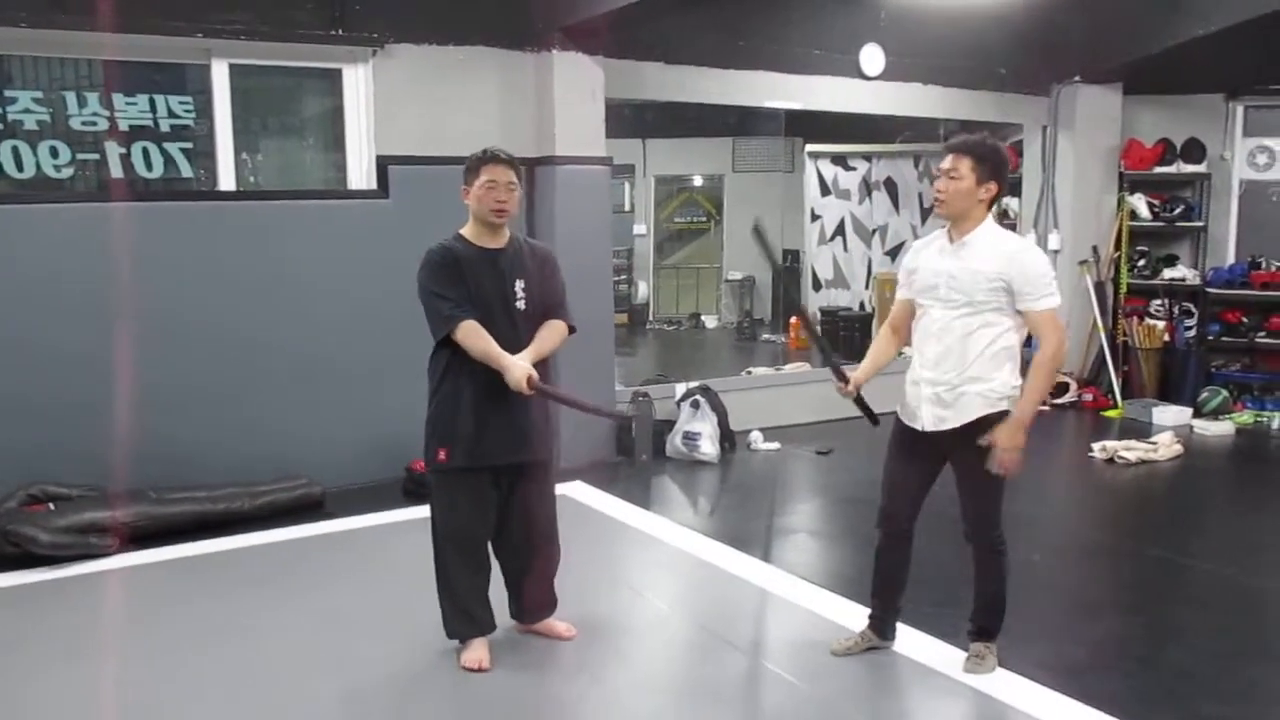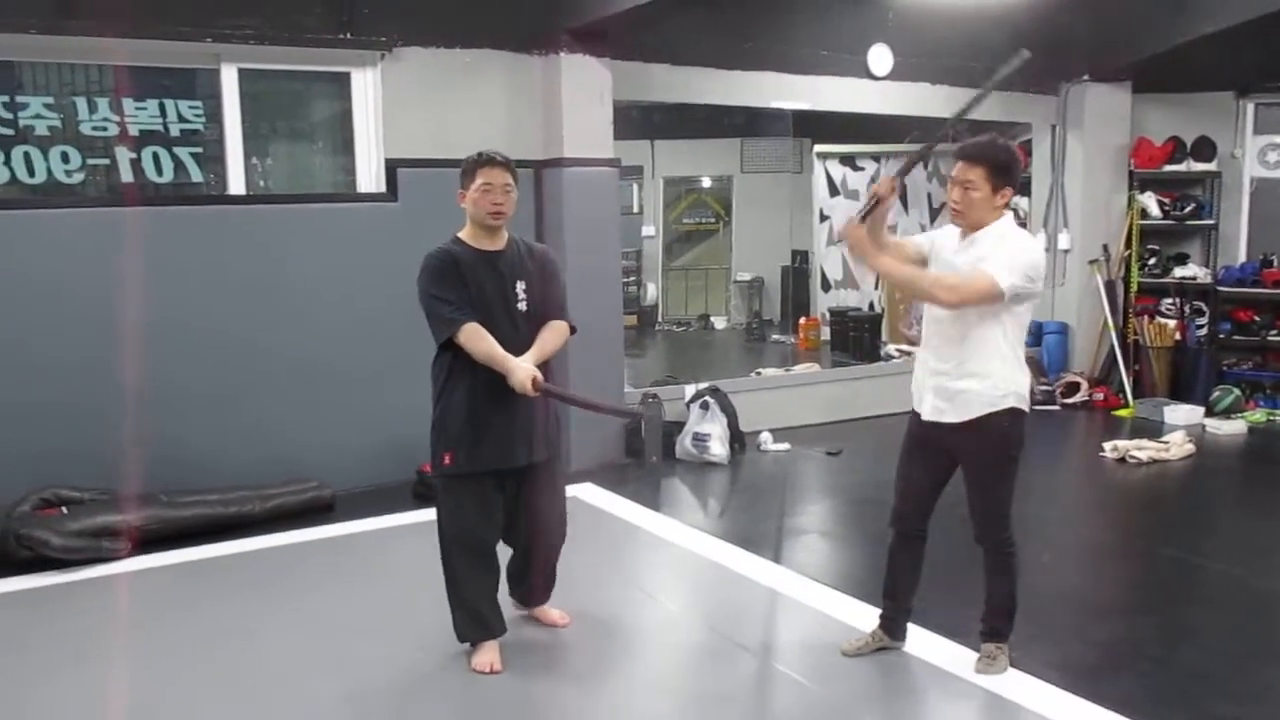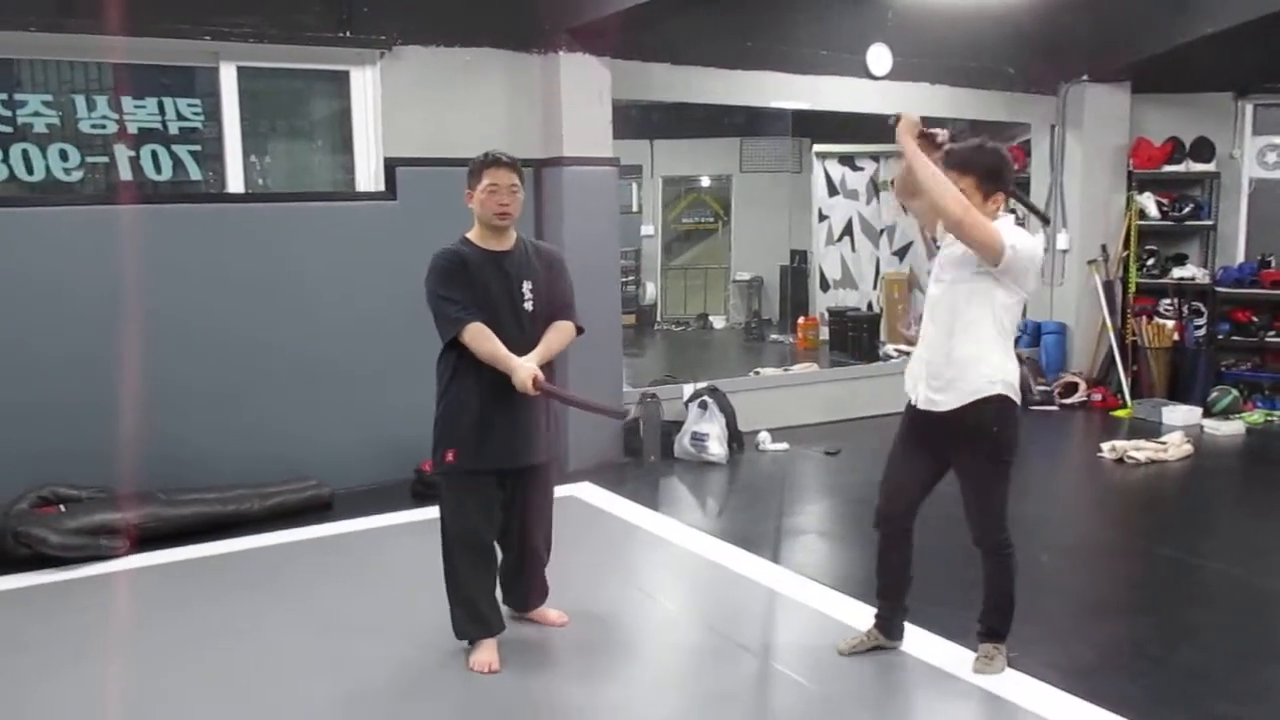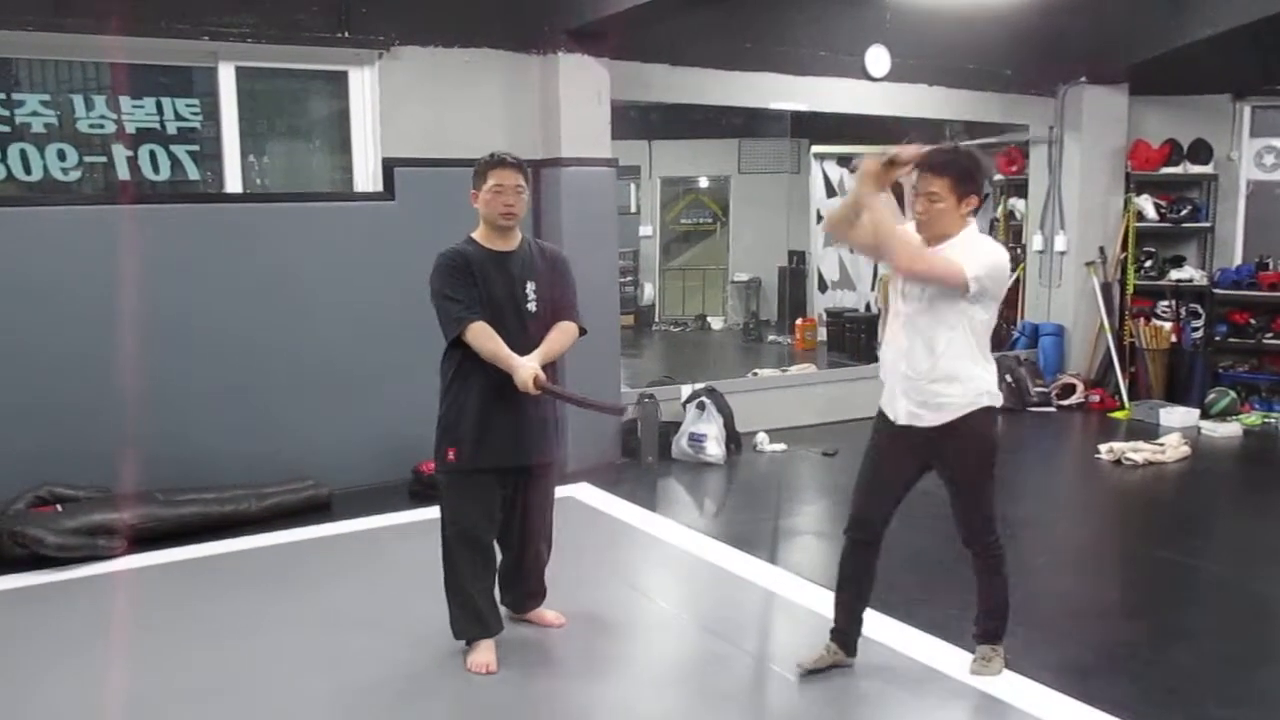
dt=0.3s
person 1, frame 1
left shoulder: (1018, 257)
right shoulder: (920, 251)
left elbow: (1051, 345)
right elbow: (897, 327)
left wrist: (1017, 423)
right wrist: (863, 371)
left hip: (981, 418)
right hip: (918, 412)
left knee: (983, 534)
right knee: (892, 521)
left ankle: (984, 639)
right ankle: (880, 626)
person 1, frame 2
left shoulder: (1022, 252)
right shoulder: (945, 239)
left elbow: (954, 293)
right elbow: (890, 254)
left wrist: (876, 258)
right wrist: (876, 217)
left hip: (990, 415)
right hip: (930, 409)
left knee: (992, 534)
right knee: (906, 521)
left ankle: (995, 639)
right ankle: (891, 626)
person 1, frame 3
left shoulder: (1020, 250)
right shoulder: (953, 234)
left elbow: (958, 213)
right elbow: (908, 193)
left wrist: (913, 147)
right wrist: (921, 151)
left hip: (982, 408)
right hip: (926, 403)
left knee: (988, 532)
right knee: (891, 514)
left ankle: (993, 640)
right ankle: (889, 624)
person 1, frame 4
left shoulder: (988, 259)
right shoulder: (910, 240)
left elbow: (913, 265)
right elbow: (838, 227)
left wrist: (872, 194)
right wrist: (871, 178)
left hip: (962, 418)
right hip: (900, 414)
left knee: (979, 537)
right knee: (862, 527)
left ankle: (990, 641)
right ankle: (843, 641)
person 2, frame 1
left shoulder: (539, 258)
right shoulder: (442, 260)
left elbow: (557, 322)
right elbow: (462, 326)
left wrist: (526, 359)
right wrist: (506, 364)
left hip: (525, 413)
right hip: (461, 417)
left knee: (535, 524)
right knee: (462, 530)
left ankle: (534, 611)
right ankle: (472, 631)
person 2, frame 2
left shoulder: (538, 259)
right shoulder: (442, 264)
left elbow: (559, 323)
right elbow: (465, 329)
left wrist: (529, 360)
right wrist: (509, 366)
left hip: (530, 416)
right hip: (466, 420)
left knee: (545, 520)
right knee: (470, 533)
left ankle: (531, 595)
right ankle: (483, 632)
person 2, frame 3
left shoulder: (546, 259)
right shoulder: (450, 264)
left elbow: (565, 323)
right elbow: (469, 328)
left wrist: (533, 360)
right wrist: (513, 365)
left hip: (531, 413)
right hip: (469, 417)
left knee: (531, 522)
right knee: (469, 529)
left ankle: (526, 598)
right ankle: (481, 631)
person 2, frame 4
left shoulder: (551, 261)
right shoulder: (455, 263)
left elbow: (568, 324)
right elbow: (472, 327)
left wrist: (535, 359)
right wrist: (513, 364)
left hip: (533, 413)
right hip: (471, 417)
left knee: (531, 521)
right knee: (470, 528)
left ankle: (524, 599)
right ankle: (479, 631)
